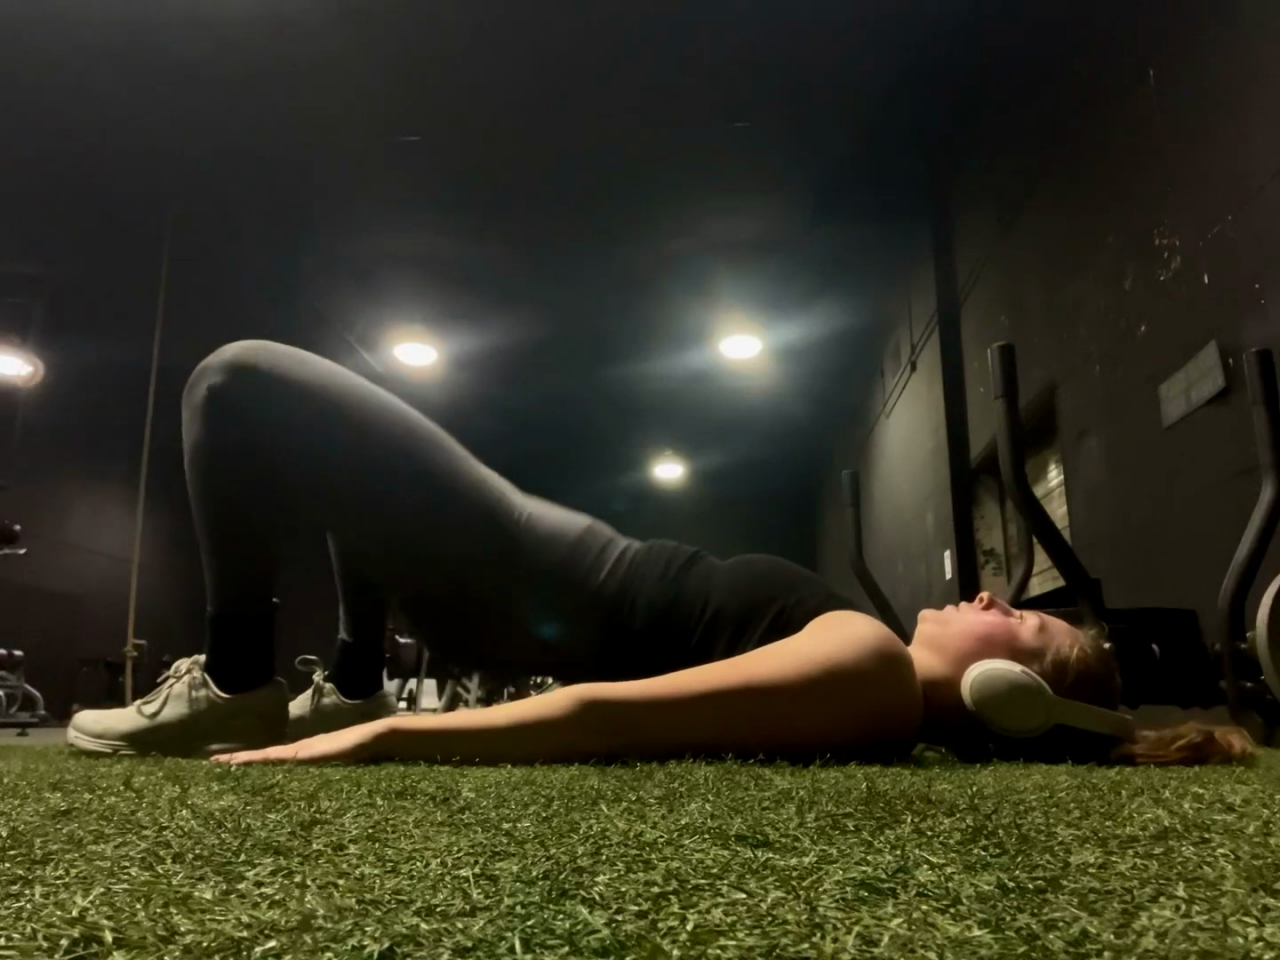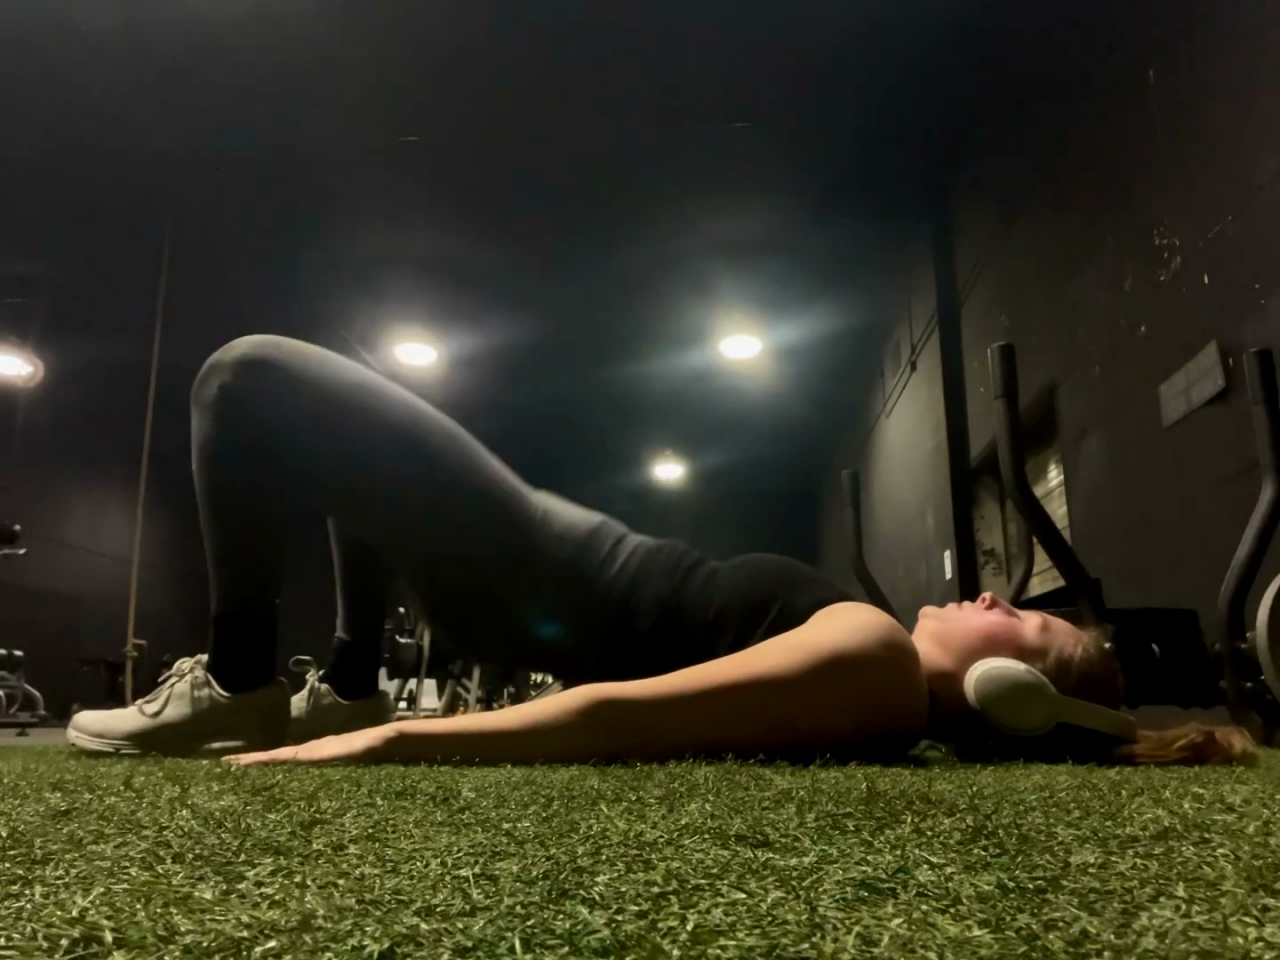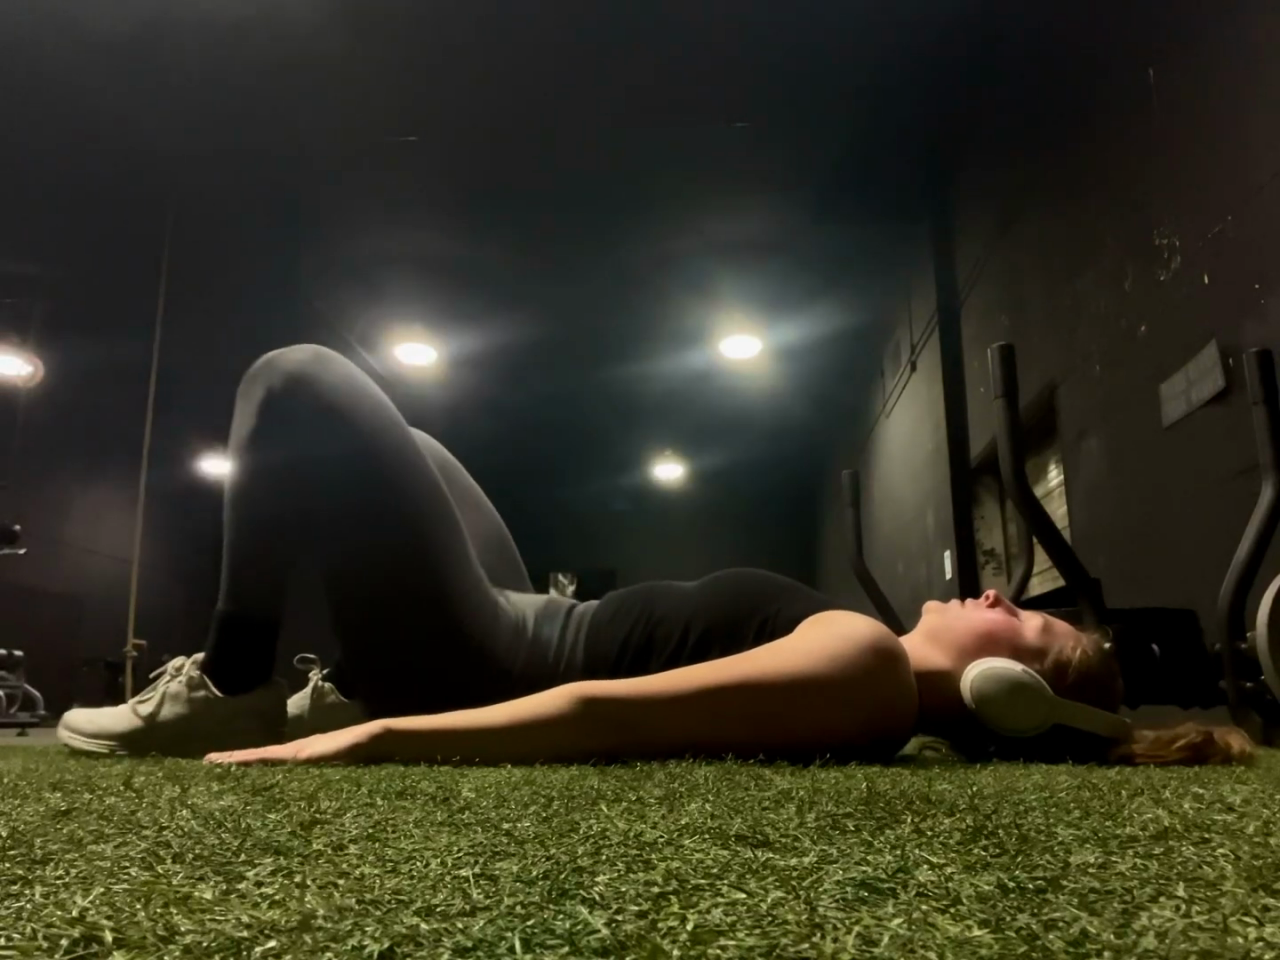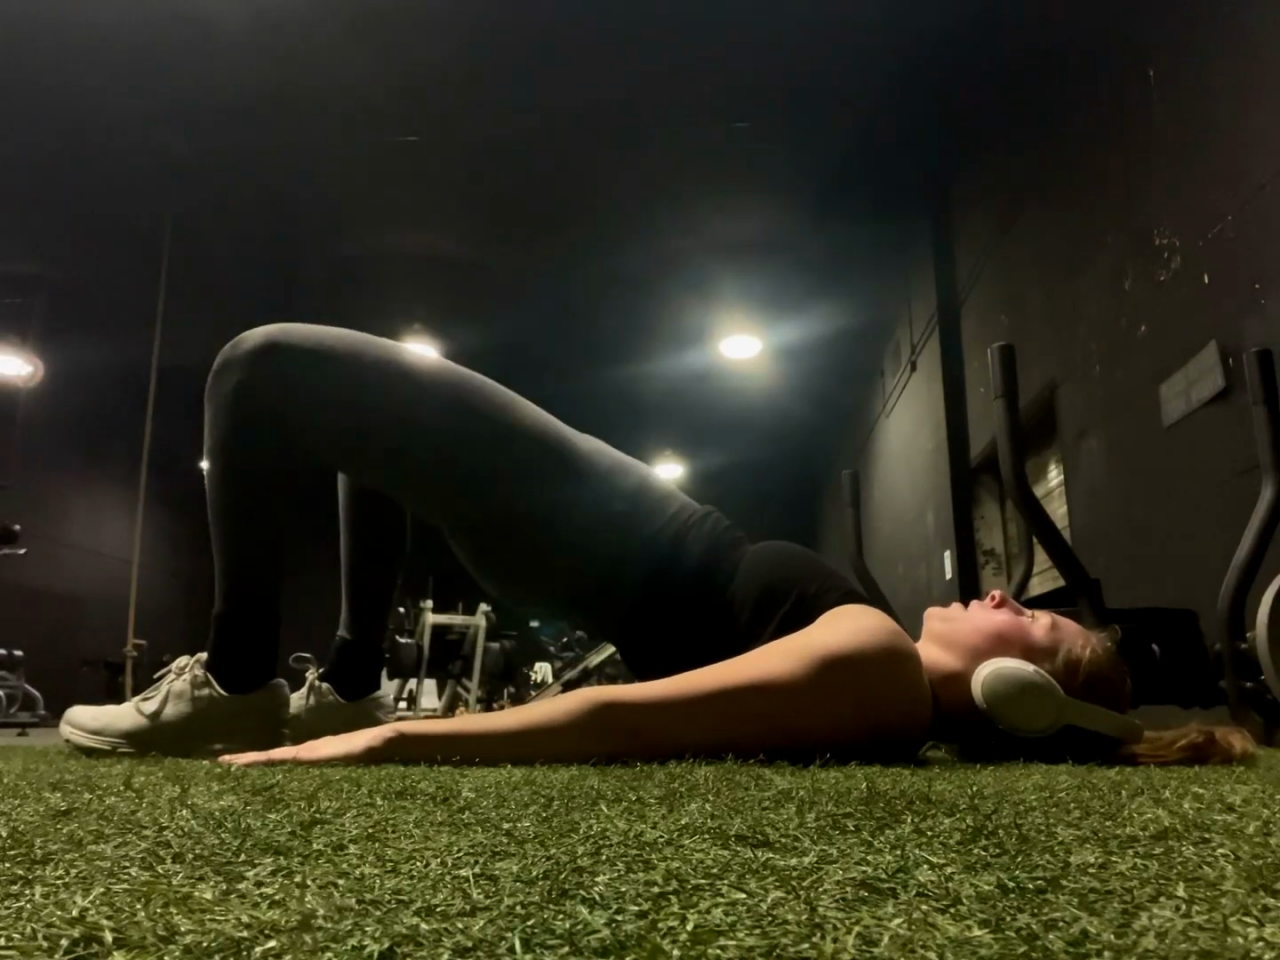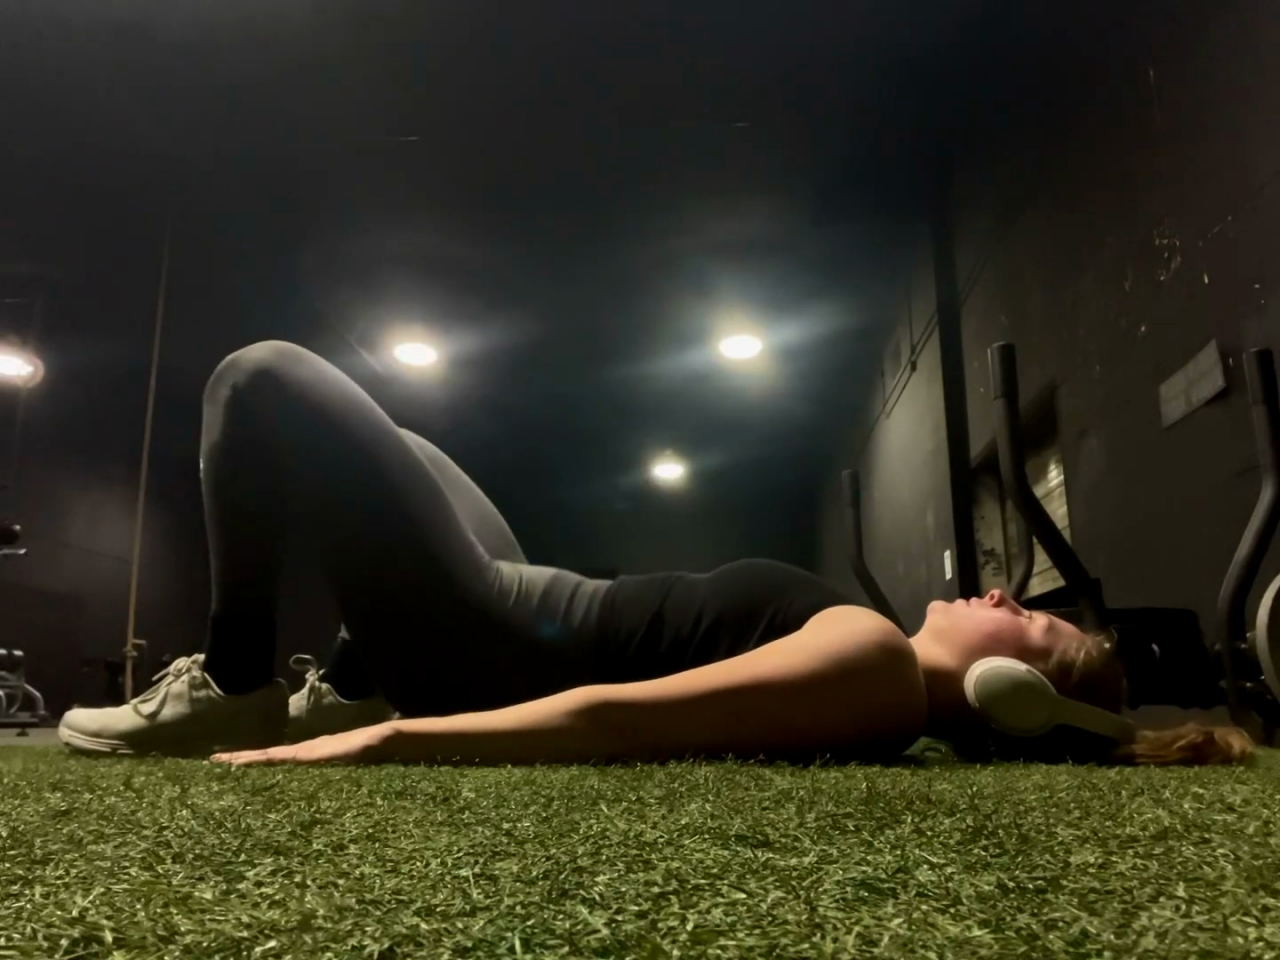
dt=1s
person 1, frame 1
left shoulder: (865, 673)
right shoulder: (900, 691)
left elbow: (607, 719)
left wrist: (380, 739)
left hip: (528, 583)
right hip: (565, 577)
left knee: (238, 385)
right knee: (359, 449)
left ankle: (231, 693)
right ankle: (345, 683)
person 1, frame 2
left shoulder: (873, 664)
right shoulder: (903, 682)
left elbow: (617, 719)
left wrist: (388, 743)
left hip: (535, 583)
right hip: (568, 566)
left knee: (247, 381)
right knee: (354, 447)
left ankle: (235, 692)
right ankle: (342, 686)
person 1, frame 3
left shoulder: (860, 672)
right shoulder: (889, 687)
left elbow: (603, 718)
left wrist: (369, 742)
left hip: (483, 659)
right hip: (525, 630)
left knee: (297, 384)
right knee: (400, 442)
left ankle: (227, 691)
right ankle: (341, 687)
person 1, frame 4
left shoulder: (871, 673)
right shoulder: (905, 689)
left elbow: (622, 724)
left wrist: (392, 743)
right hip: (602, 526)
left knee: (265, 368)
right knee: (365, 408)
left ankle: (232, 691)
right ankle: (343, 685)
person 1, frame 5
left shoulder: (868, 667)
right shoulder: (897, 685)
left elbow: (615, 720)
left wrist: (381, 743)
left hip: (485, 639)
right hip: (527, 609)
left knee: (264, 382)
right knee: (386, 438)
left ankle: (229, 692)
right ankle: (344, 688)
